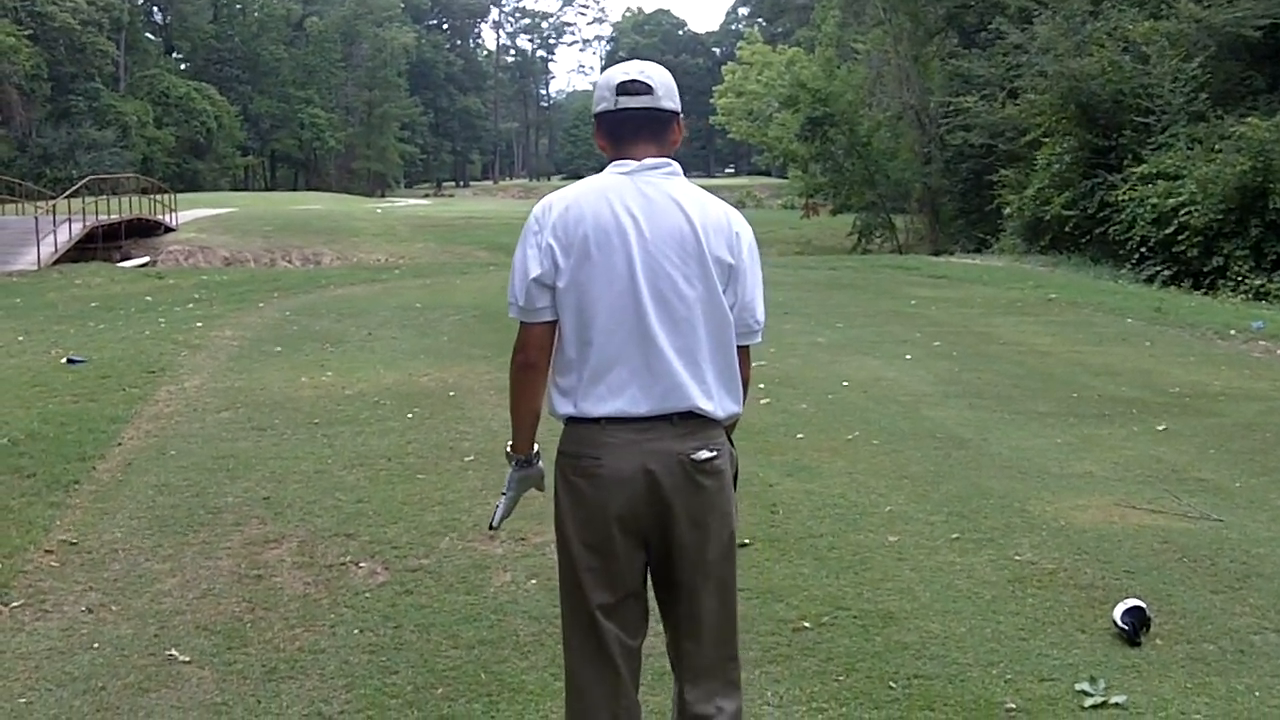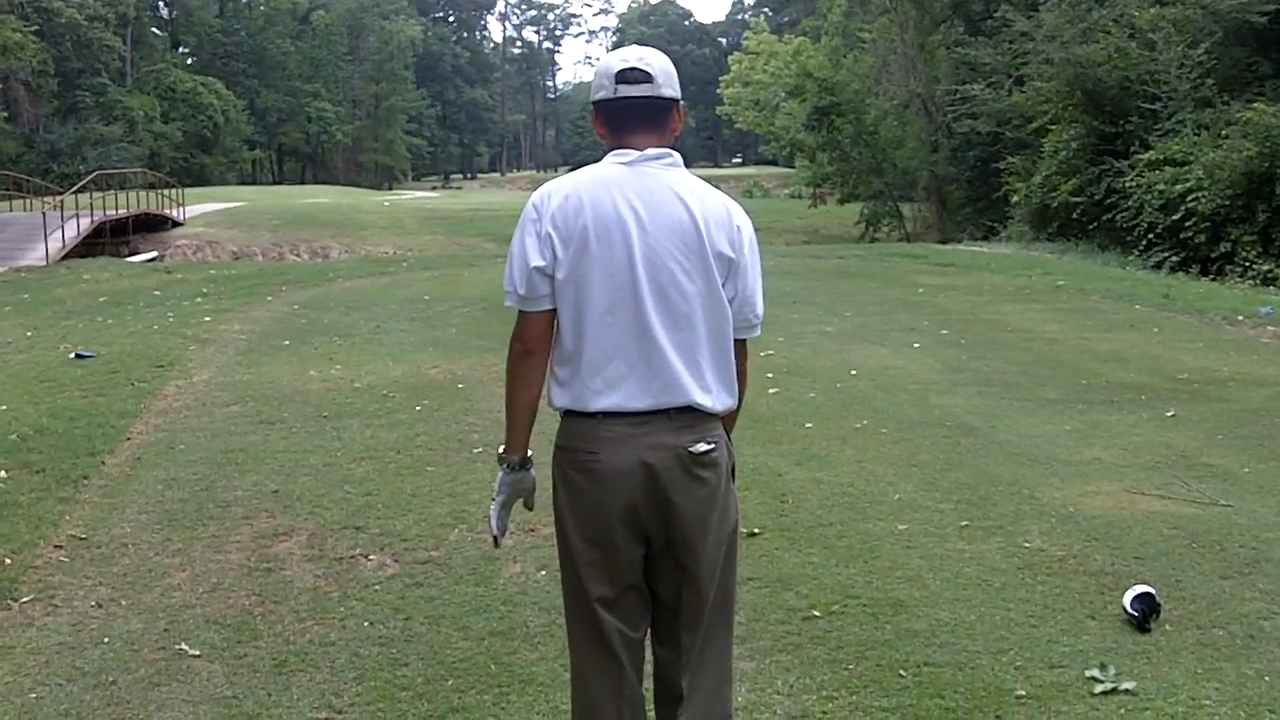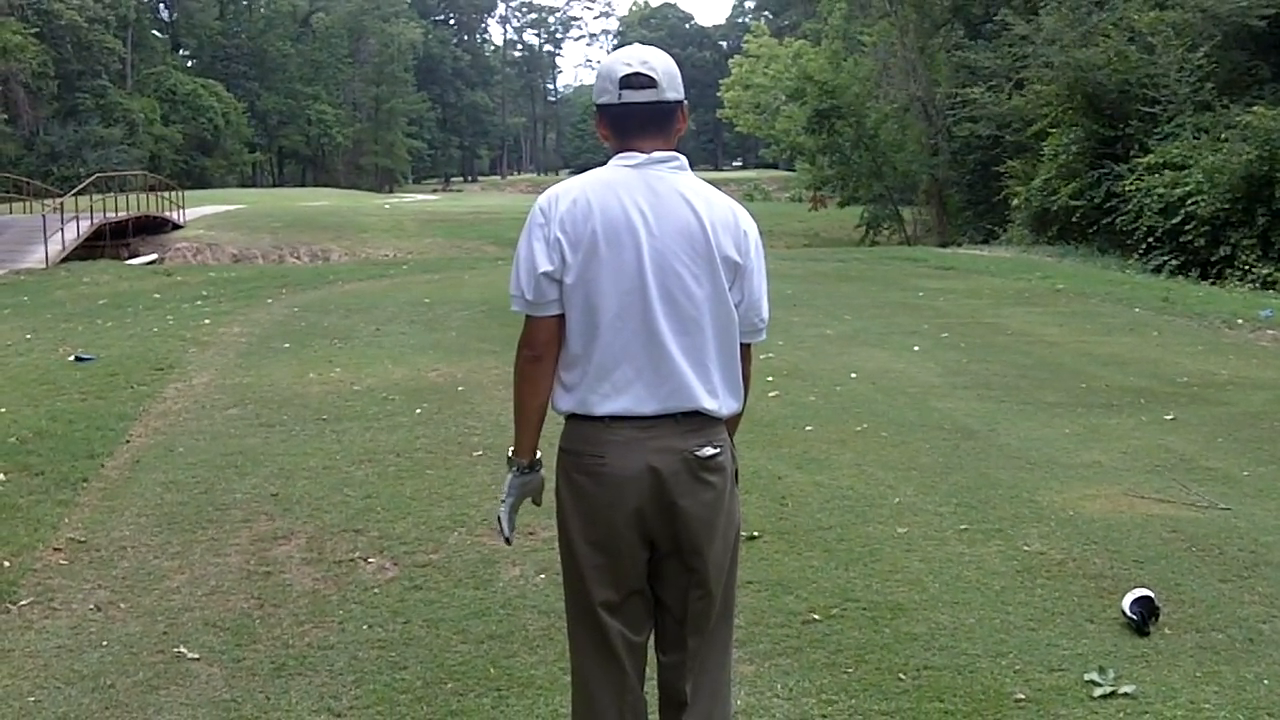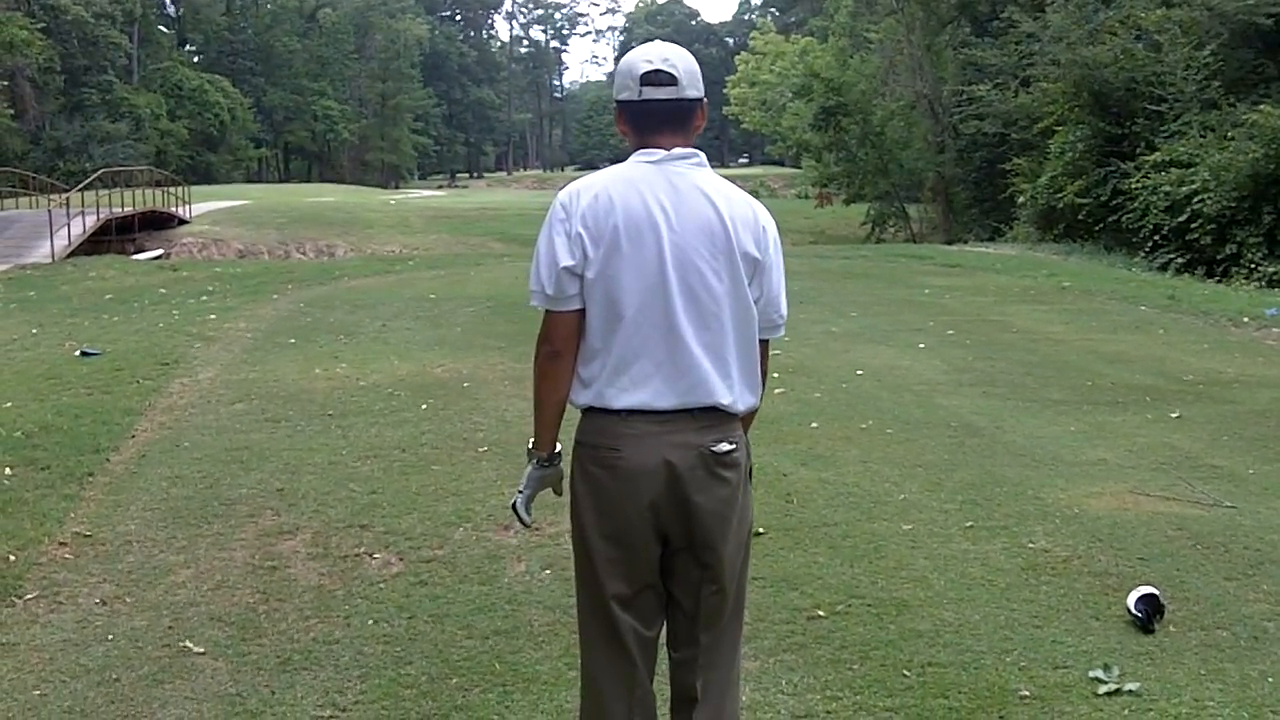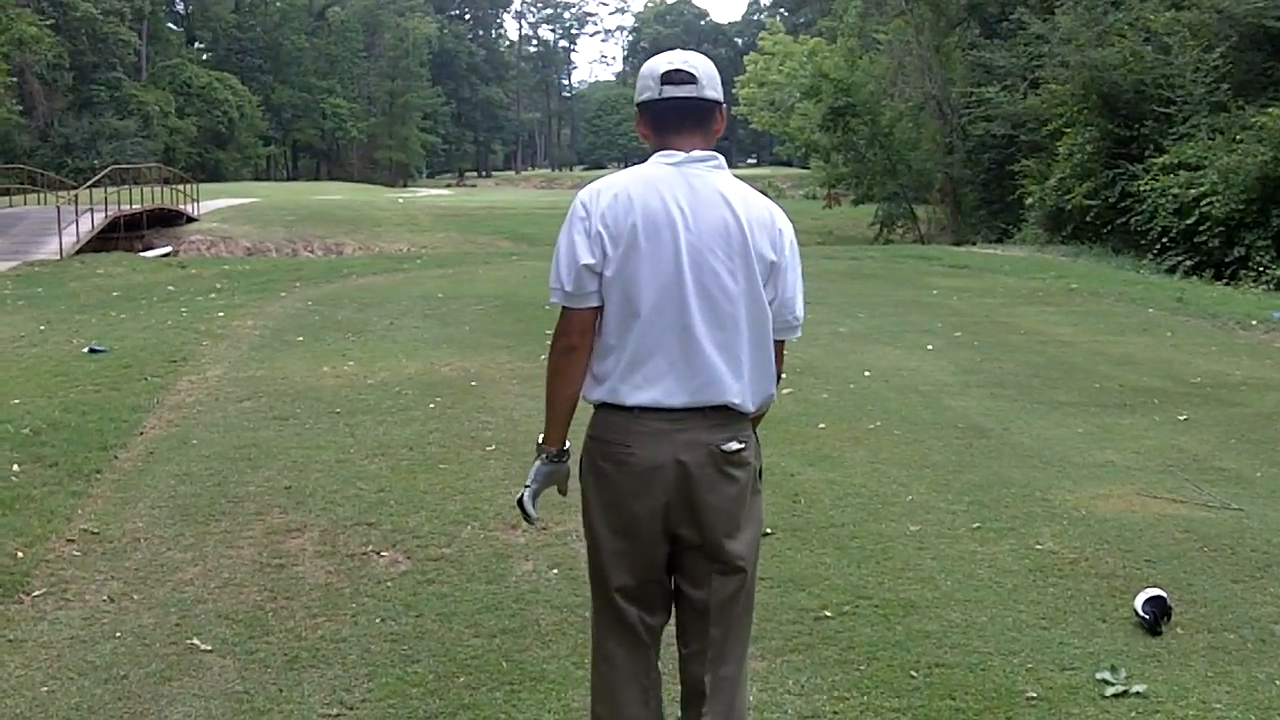
dt=0.4s
person 1, frame 1
left shoulder: (556, 215)
right shoulder: (723, 220)
left elbow: (532, 352)
right elbow: (740, 357)
left wrist: (521, 453)
left hip: (595, 455)
right hip: (695, 453)
left knee: (602, 649)
right knee: (704, 650)
person 1, frame 2
left shoulder: (554, 204)
right shoulder: (723, 212)
left elbow: (531, 341)
right elbow: (737, 351)
left wrist: (514, 457)
left hip: (593, 448)
right hip: (693, 447)
left knee: (604, 641)
right knee: (695, 642)
person 1, frame 3
left shoulder: (561, 208)
right shoulder: (728, 215)
left elbow: (539, 348)
right elbow: (741, 353)
left wrist: (524, 460)
left hip: (597, 454)
right hip: (698, 453)
left knee: (607, 645)
right knee: (698, 646)
person 1, frame 4
left shoulder: (582, 203)
right shoulder: (747, 212)
left elbow: (558, 343)
right elbow: (759, 349)
left wrist: (544, 453)
left hip: (613, 447)
right hip: (713, 449)
left knee: (616, 643)
right knee: (709, 643)
person 1, frame 5
left shoulder: (602, 202)
right shoulder: (765, 216)
left elbow: (574, 340)
right elbow: (773, 354)
left wrist: (552, 448)
left hip: (624, 443)
right hip: (723, 447)
left knee: (627, 640)
right knee: (717, 644)
